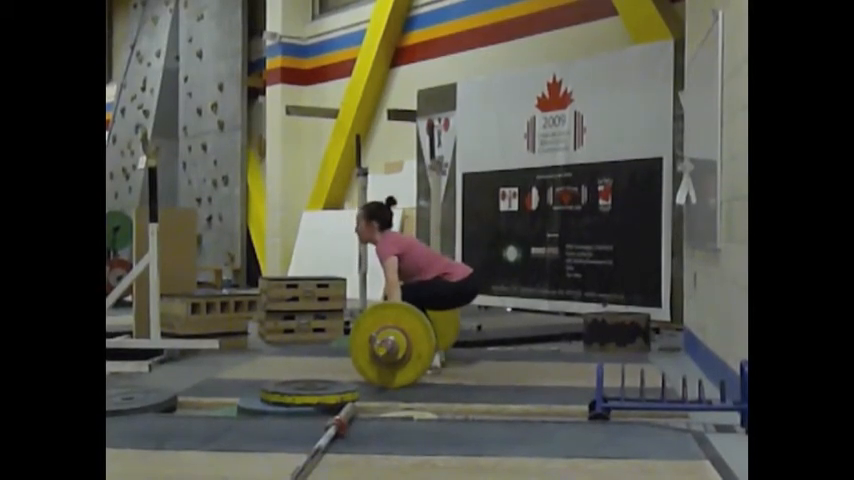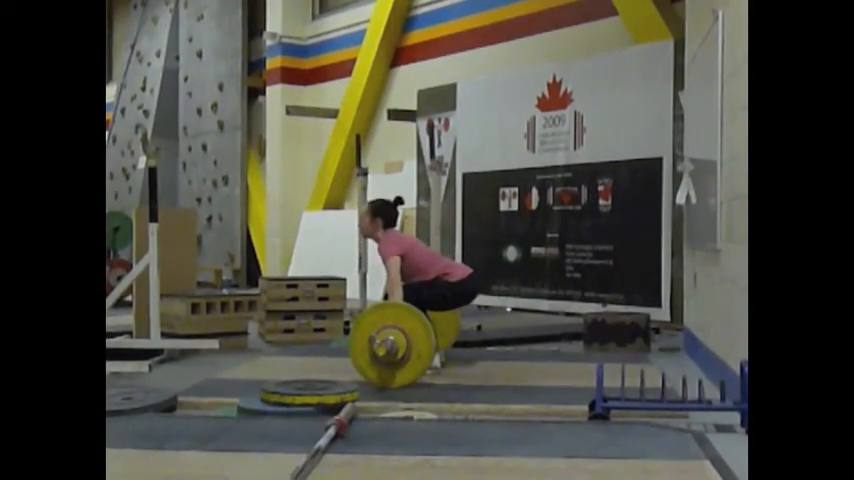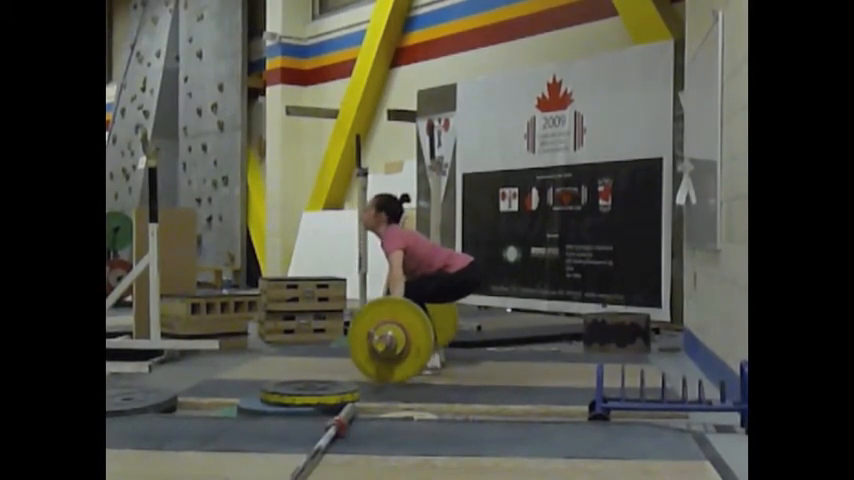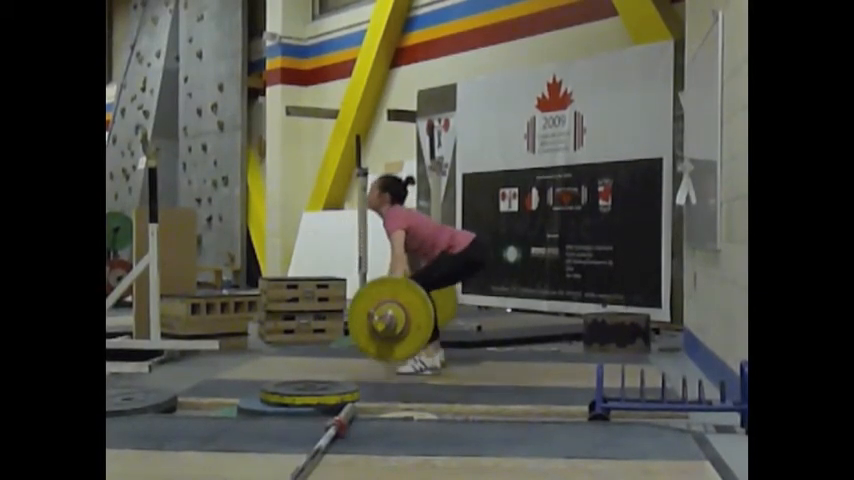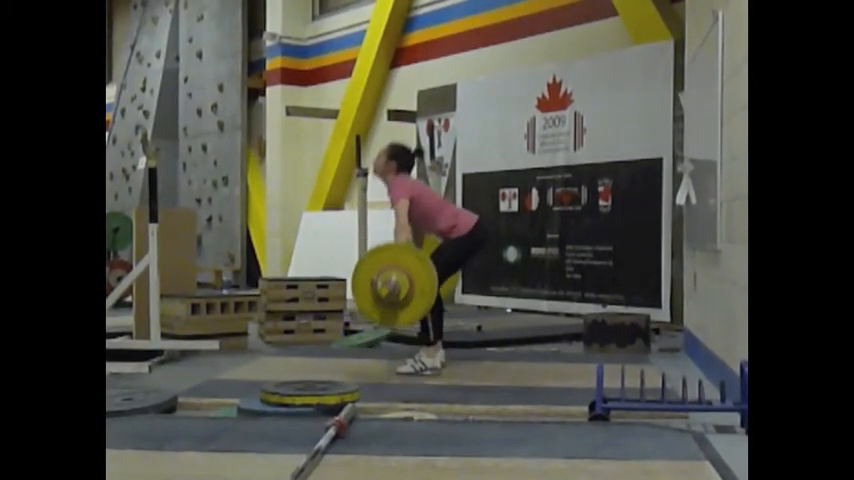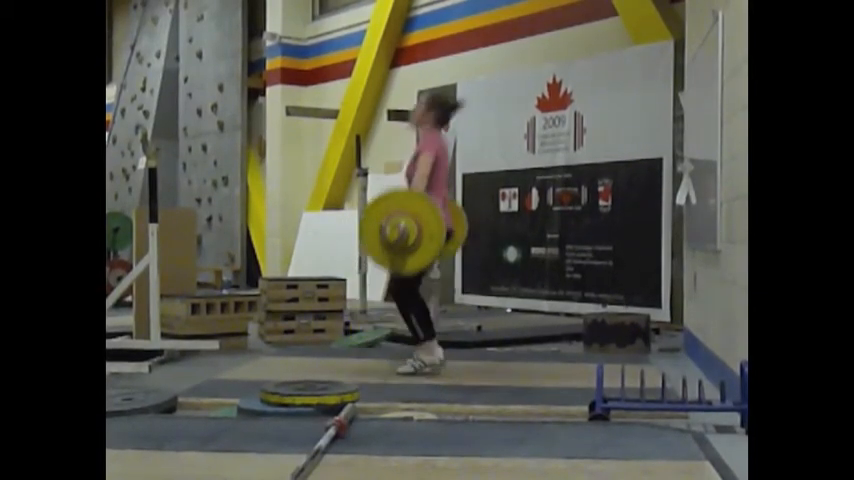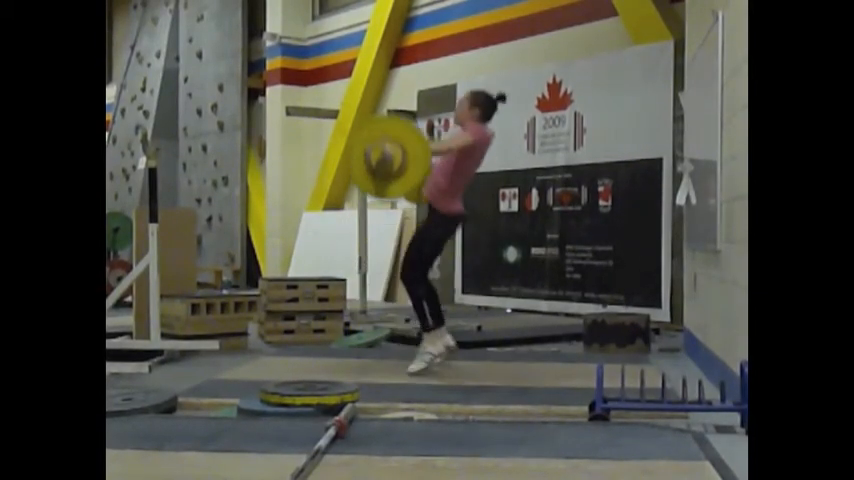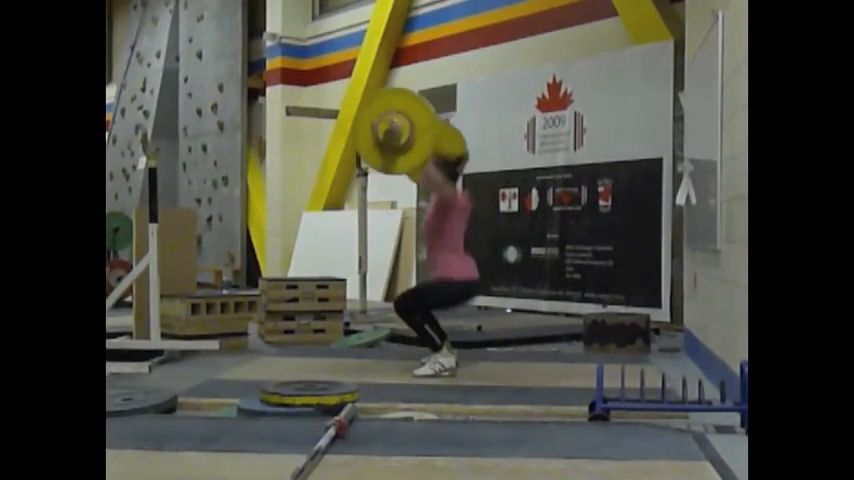
dt=0.2s
person 1, frame 1
left shoulder: (385, 244)
right shoulder: (395, 240)
left elbow: (392, 283)
right elbow: (406, 279)
left hip: (457, 284)
right hip: (461, 280)
person 1, frame 2
left shoulder: (388, 243)
right shoulder: (396, 239)
left elbow: (395, 283)
right elbow: (405, 280)
left hip: (457, 285)
right hip: (461, 281)
person 1, frame 3
left shoulder: (391, 236)
right shoulder: (397, 233)
left elbow: (397, 278)
right elbow: (410, 274)
left hip: (460, 274)
right hip: (463, 270)
left knee: (406, 295)
right knee: (412, 295)
person 1, frame 4
left shoulder: (393, 217)
right shoulder: (401, 214)
left elbow: (399, 260)
right elbow: (415, 255)
left hip: (464, 252)
right hip: (468, 249)
left ankle: (430, 357)
right ankle: (433, 351)
person 1, frame 5
left shoulder: (398, 186)
right shoulder: (407, 184)
left elbow: (402, 228)
right elbow: (418, 223)
left hip: (466, 234)
right hip: (468, 230)
left ankle: (430, 357)
right ankle: (434, 351)
person 1, frame 6
left shoulder: (429, 140)
right shoulder: (433, 140)
left elbow: (420, 178)
left knee: (402, 289)
right knee: (404, 288)
left ankle: (427, 354)
right ankle: (430, 348)
person 1, frame 7
left shoulder: (478, 133)
right shoulder: (475, 135)
left elbow: (450, 145)
right elbow: (450, 147)
left hip: (444, 213)
right hip: (442, 211)
left knee: (411, 274)
right knee: (416, 274)
left ankle: (434, 340)
right ankle: (438, 336)
person 1, frame 8
left shoulder: (451, 198)
right shoulder: (453, 201)
left elbow: (432, 177)
left hip: (460, 282)
right hip: (460, 280)
left knee: (405, 304)
right knee: (414, 304)
left ankle: (443, 357)
right ankle: (443, 349)
